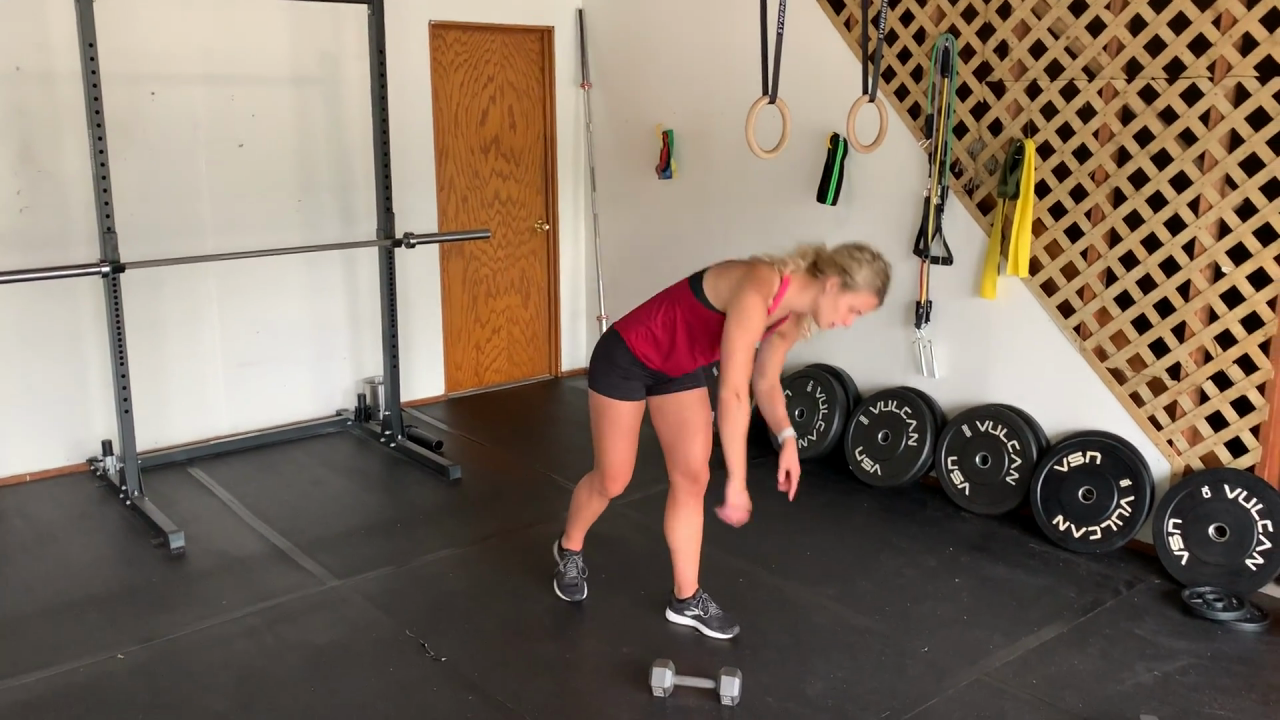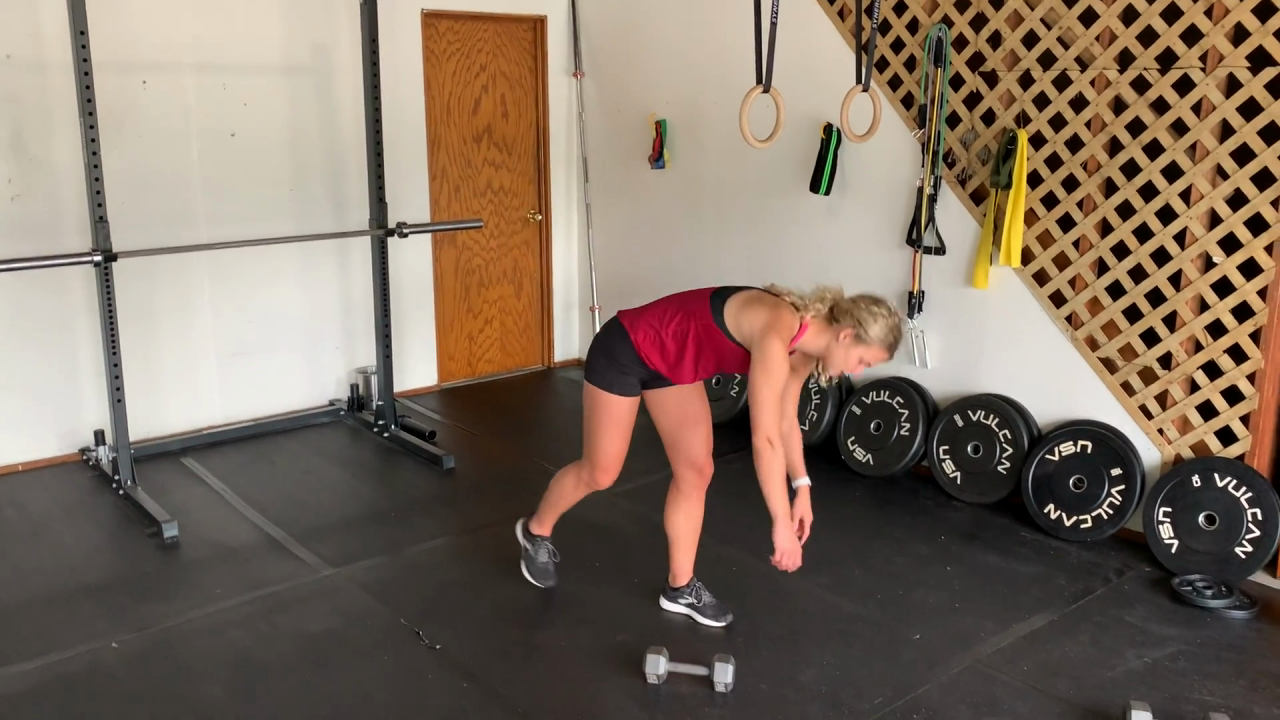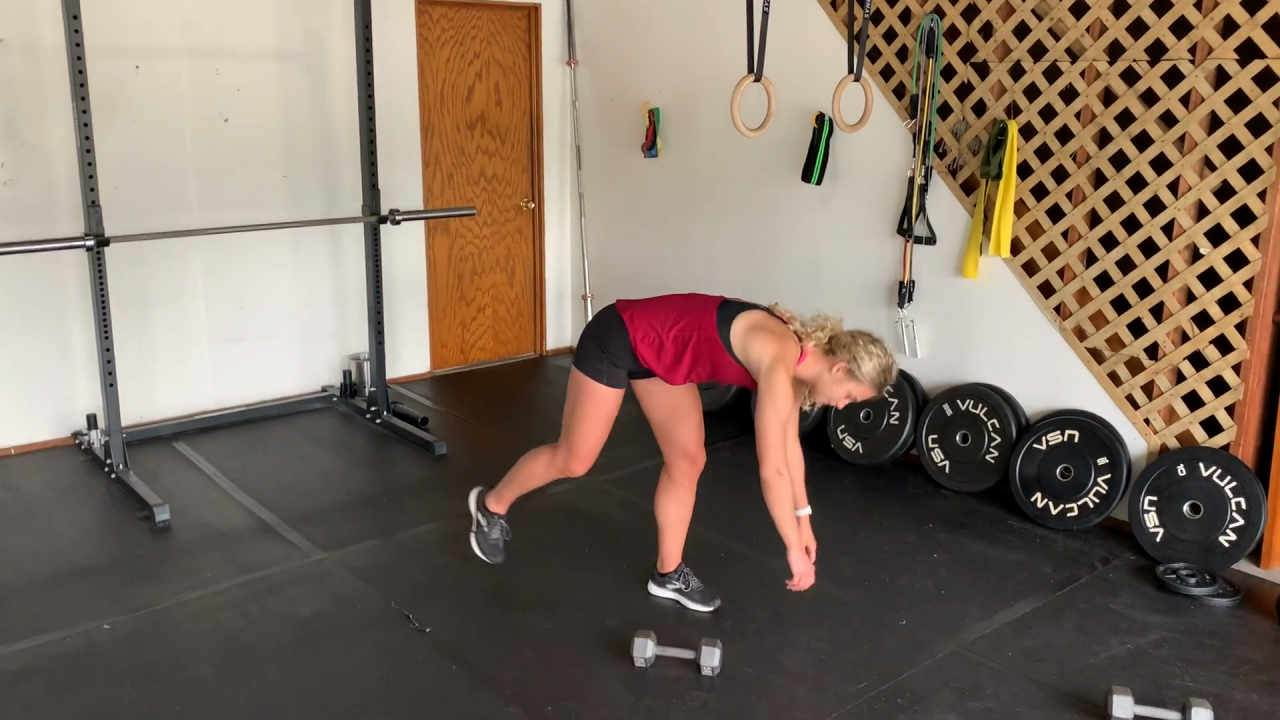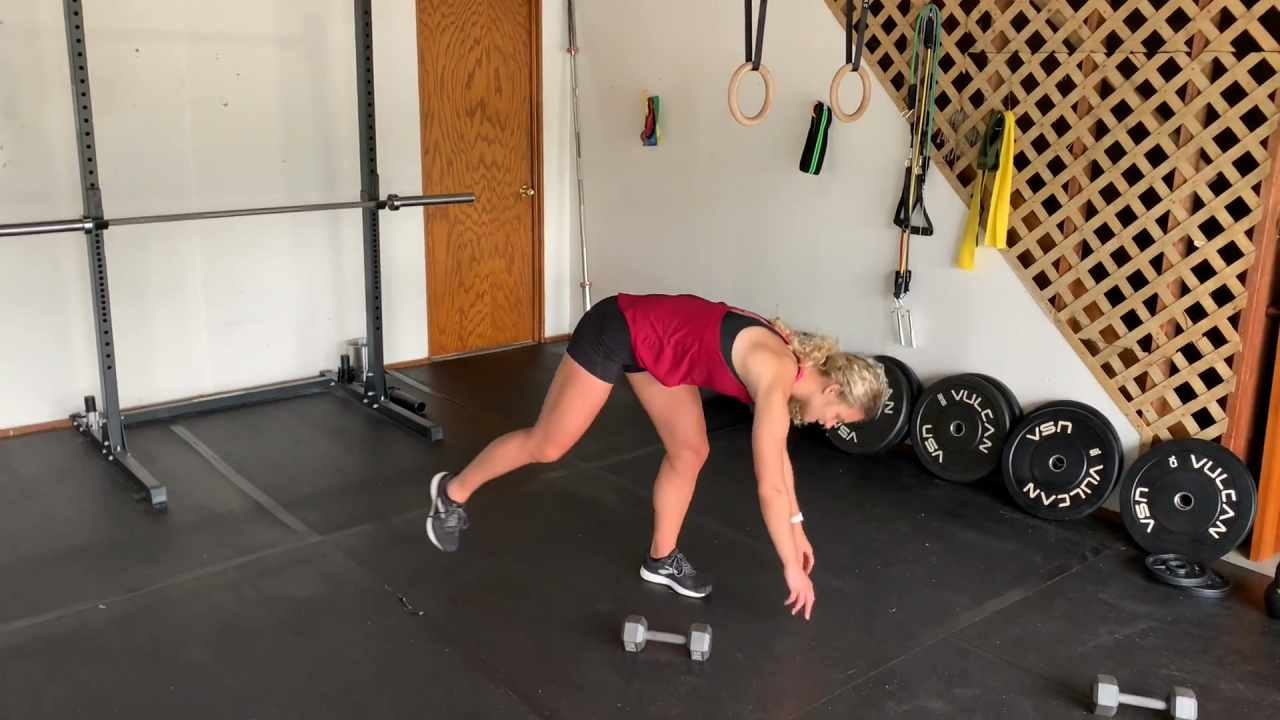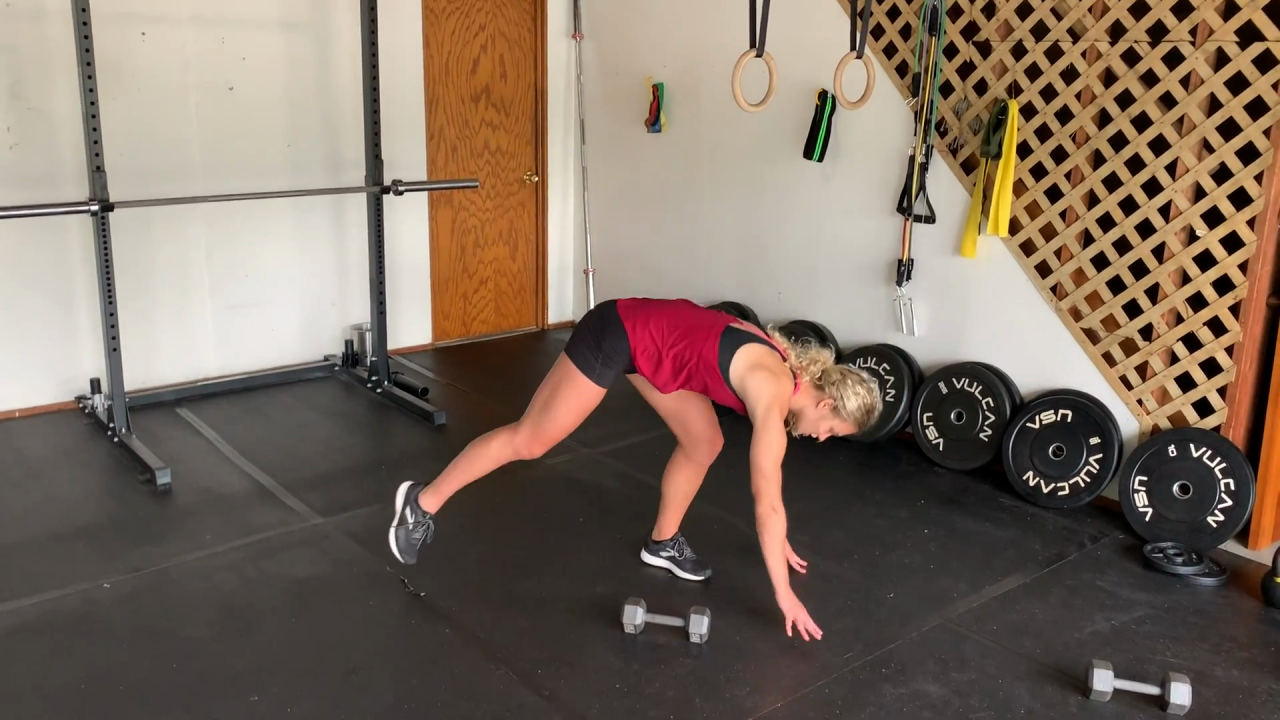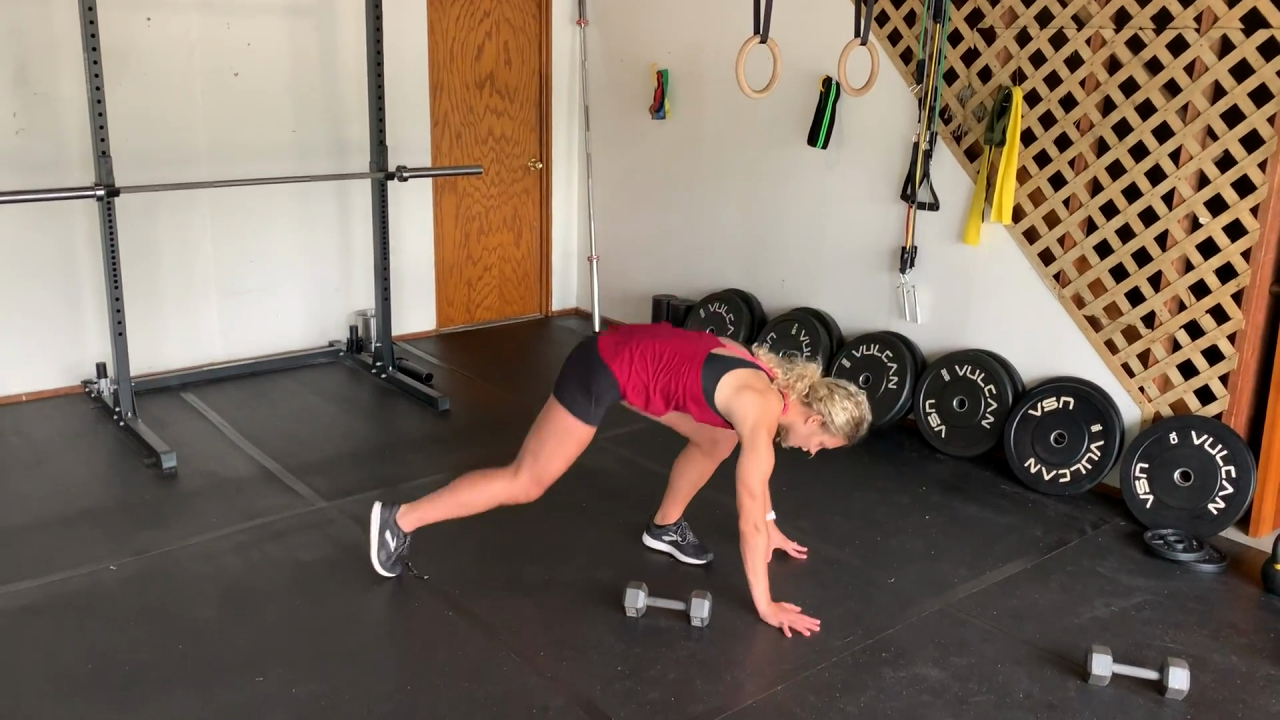
dt=0.2s
person 1, frame 1
left shoulder: (794, 314)
right shoulder: (756, 291)
left elbow: (765, 381)
right elbow: (735, 395)
left wrist: (786, 438)
right wrist: (736, 482)
left hip: (680, 367)
right hip: (626, 356)
left knee: (691, 473)
right knee: (612, 479)
left ankle: (686, 598)
right ankle: (569, 550)
person 1, frame 2
left shoulder: (803, 341)
right shoulder: (778, 331)
left elbow: (785, 418)
right elbow: (764, 439)
left wrist: (801, 488)
right wrist: (780, 527)
left hip: (673, 364)
right hip: (625, 351)
left knee: (696, 468)
right knee: (599, 473)
left ankle: (680, 587)
right ankle: (536, 530)
person 1, frame 3
left shoulder: (798, 356)
right shoulder: (780, 358)
left elbow: (788, 442)
right elbow: (771, 468)
left wrist: (803, 516)
right wrist: (795, 550)
left hip: (657, 354)
right hip: (617, 340)
left knee: (688, 459)
right knee: (573, 461)
left ankle: (668, 572)
right ankle: (492, 505)
person 1, frame 4
left shoulder: (793, 367)
right shoulder: (778, 377)
left elbow: (778, 457)
right elbow: (769, 487)
left wrist: (796, 526)
right wrist: (793, 568)
left hip: (648, 342)
right hip: (616, 333)
left knee: (691, 450)
right knee: (547, 445)
left ankle: (661, 559)
right ankle: (454, 492)
person 1, frame 5
left shoulder: (790, 375)
right shoulder: (776, 395)
left elbow: (766, 466)
right elbow: (766, 504)
left wrist: (777, 539)
right wrist: (784, 594)
left hip: (644, 339)
right hip: (615, 338)
left knee: (705, 441)
right knee: (530, 440)
left ankle: (662, 541)
right ankle: (423, 502)
person 1, frame 6
left shoulder: (778, 386)
right shoulder: (763, 409)
left elbow: (754, 468)
right elbow: (749, 520)
left wrist: (769, 528)
right wrist: (765, 605)
left hip: (626, 356)
right hip: (603, 372)
left knee: (718, 441)
right knee: (524, 484)
left ankle: (664, 527)
right ankle: (400, 519)
